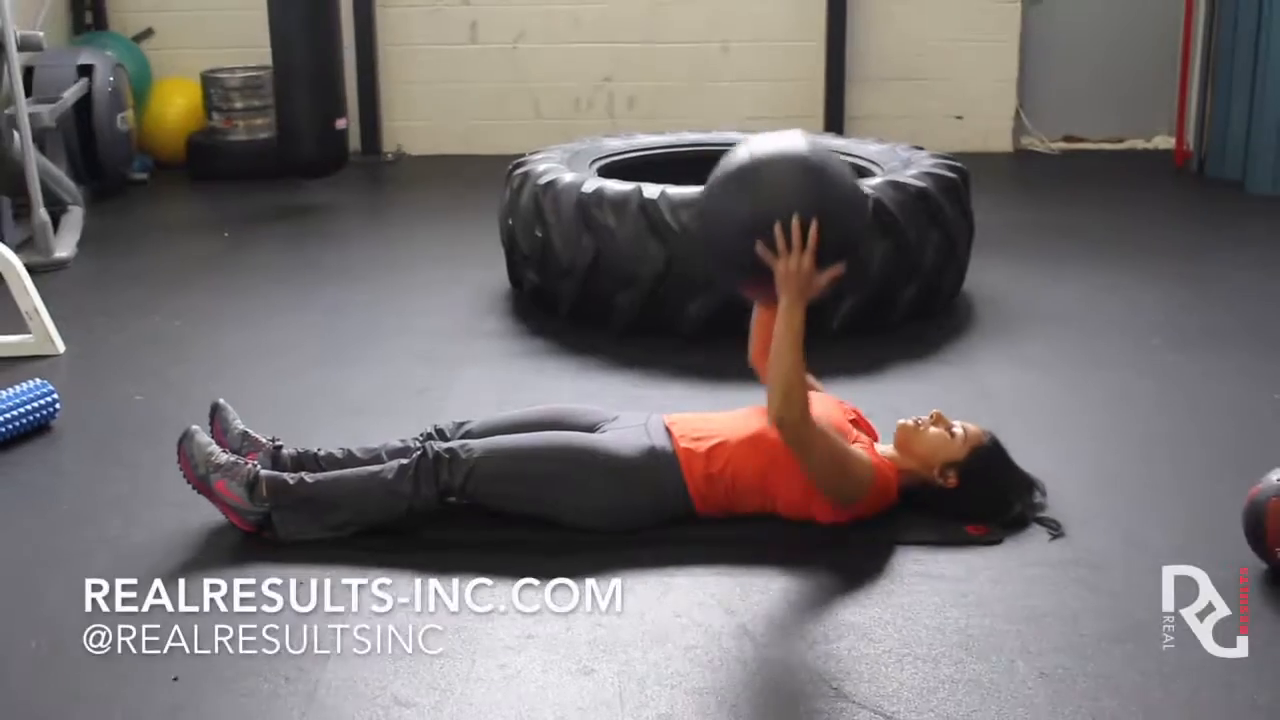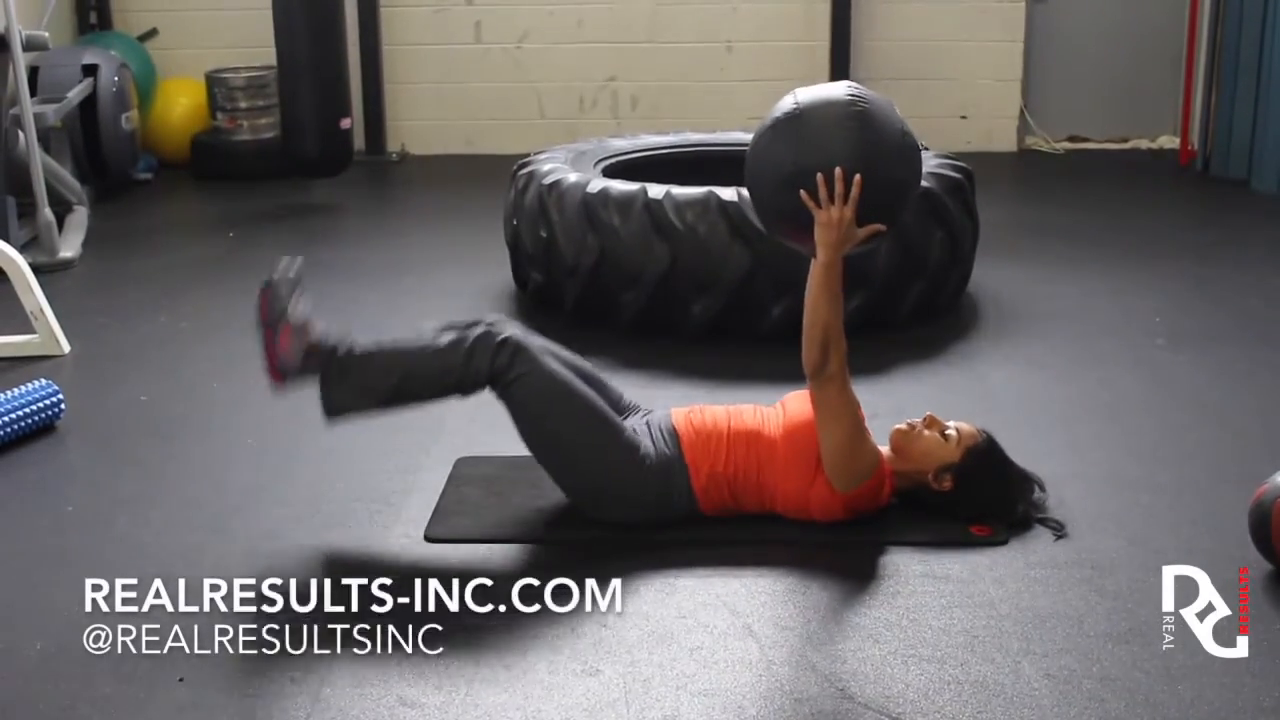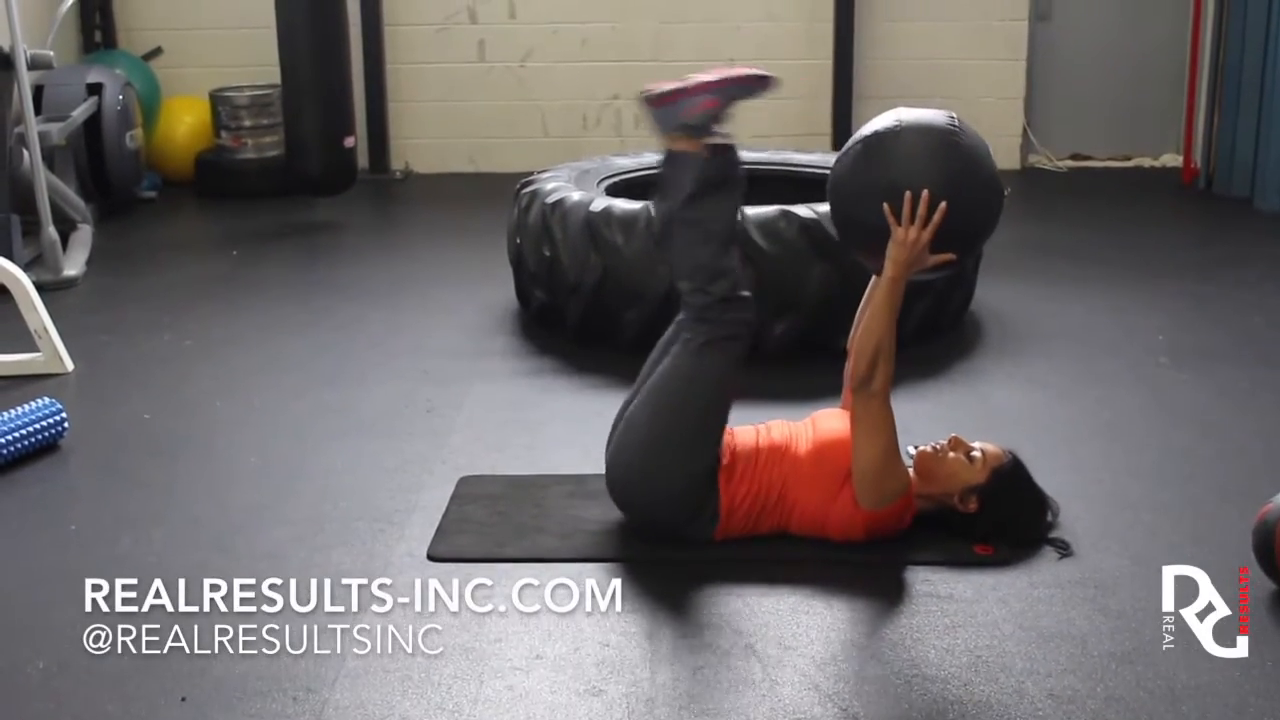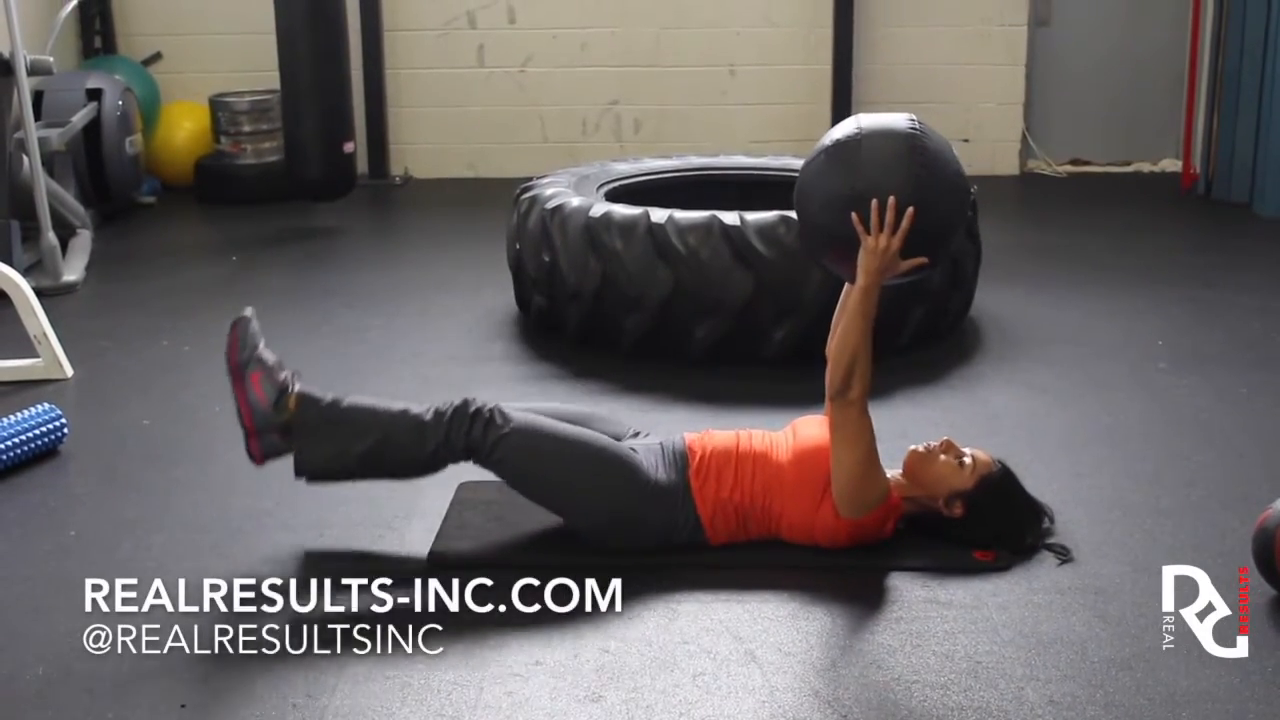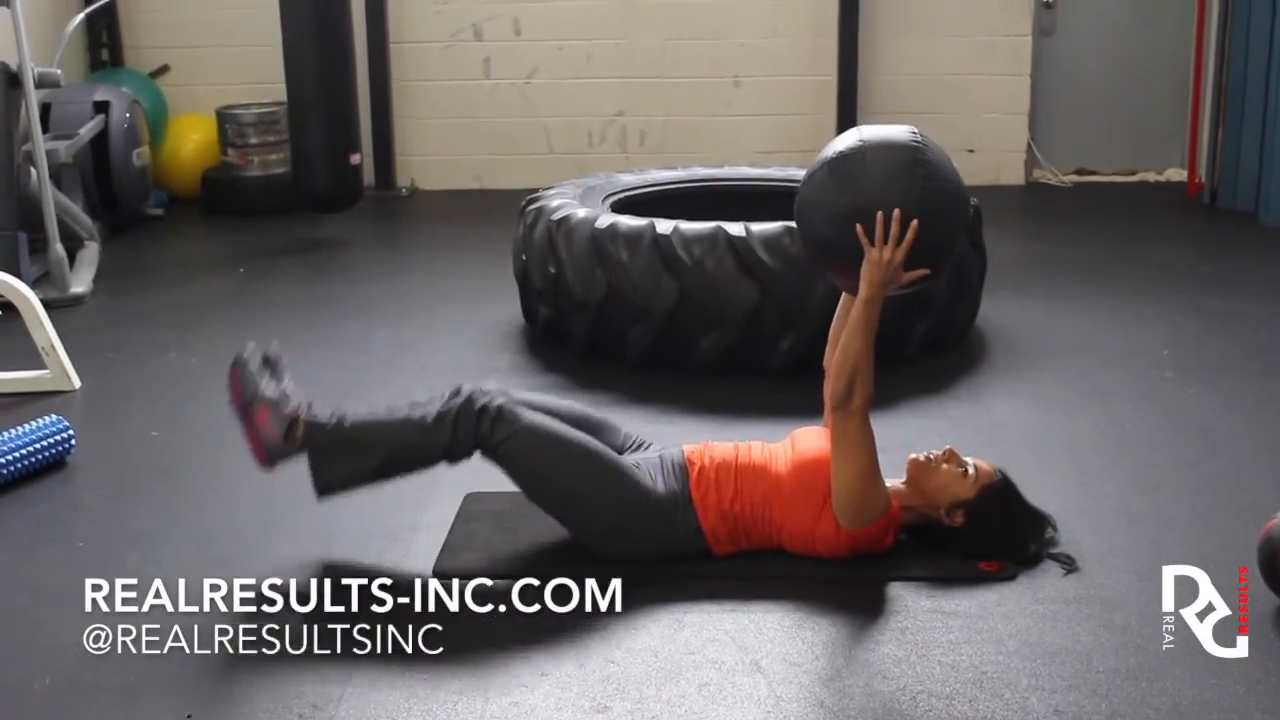
dt=1s
person 1, frame 1
left shoulder: (866, 485)
right shoulder: (857, 434)
left elbow: (785, 415)
right elbow: (763, 364)
left wrist: (794, 298)
right wrist: (773, 282)
left hip: (646, 483)
right hip: (650, 438)
left knee: (445, 475)
right knee: (451, 437)
left ankle: (264, 502)
right ankle: (278, 463)
person 1, frame 2
left shoulder: (862, 482)
right shoulder: (864, 455)
left elbow: (824, 371)
right elbow: (828, 376)
left wrist: (829, 256)
right wrist: (825, 248)
left hip: (641, 481)
right hip: (649, 437)
left knee: (497, 346)
right knee: (505, 338)
left ankle: (317, 357)
right ankle: (330, 362)
person 1, frame 3
left shoulder: (886, 502)
right shoulder: (879, 474)
left elbow: (869, 383)
right elbow: (858, 359)
left wrist: (896, 271)
right wrist: (887, 264)
left hip: (660, 484)
right hip: (656, 468)
left knee: (721, 314)
right knee: (712, 308)
left ankle: (689, 141)
right ankle: (688, 143)
person 1, frame 4
left shoulder: (870, 510)
right shoulder: (877, 482)
left elbow: (844, 393)
right elbow: (840, 369)
left wrist: (869, 281)
right wrist: (863, 274)
left hip: (653, 504)
right hip: (661, 462)
left knee: (473, 425)
right knee: (486, 418)
left ankle: (286, 415)
right ankle: (294, 415)
person 1, frame 5
left shoulder: (868, 521)
right shoulder: (881, 495)
left elbow: (847, 406)
right elbow: (837, 380)
left wrist: (872, 293)
right wrist: (856, 282)
left hip: (652, 517)
right hip: (660, 472)
left knee: (480, 413)
right knee: (495, 404)
left ankle: (298, 432)
right ankle: (305, 428)
